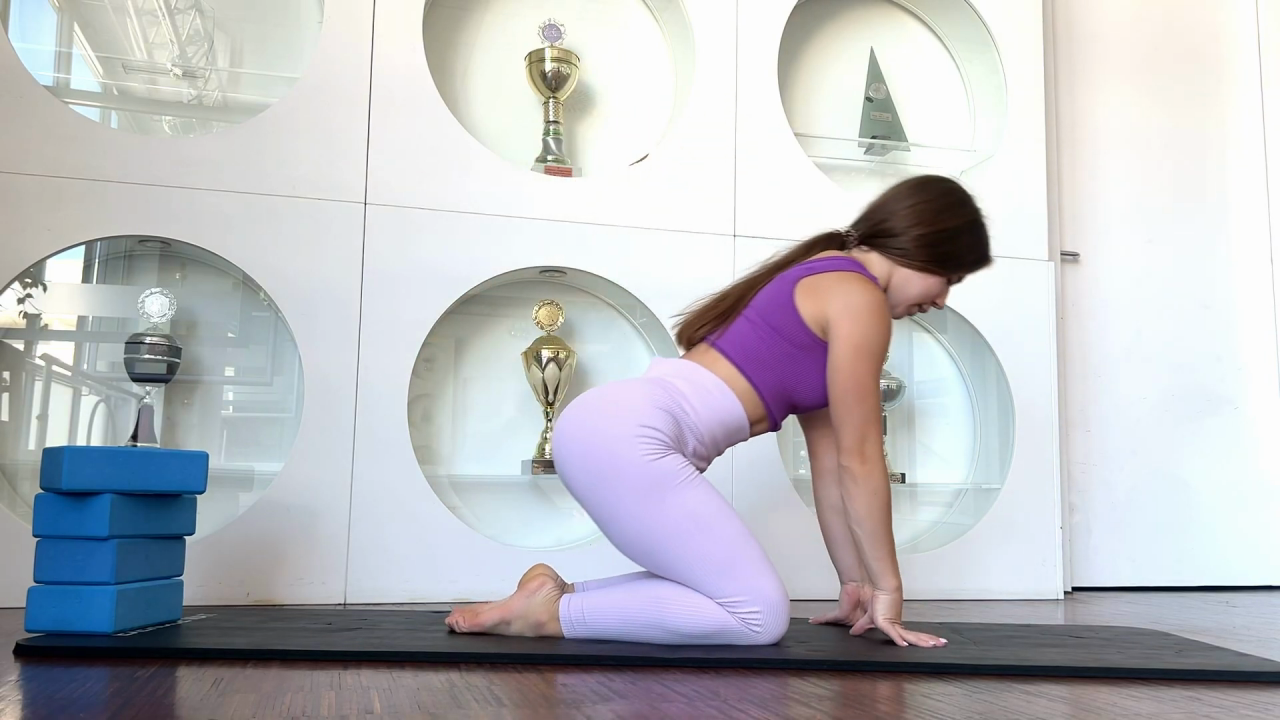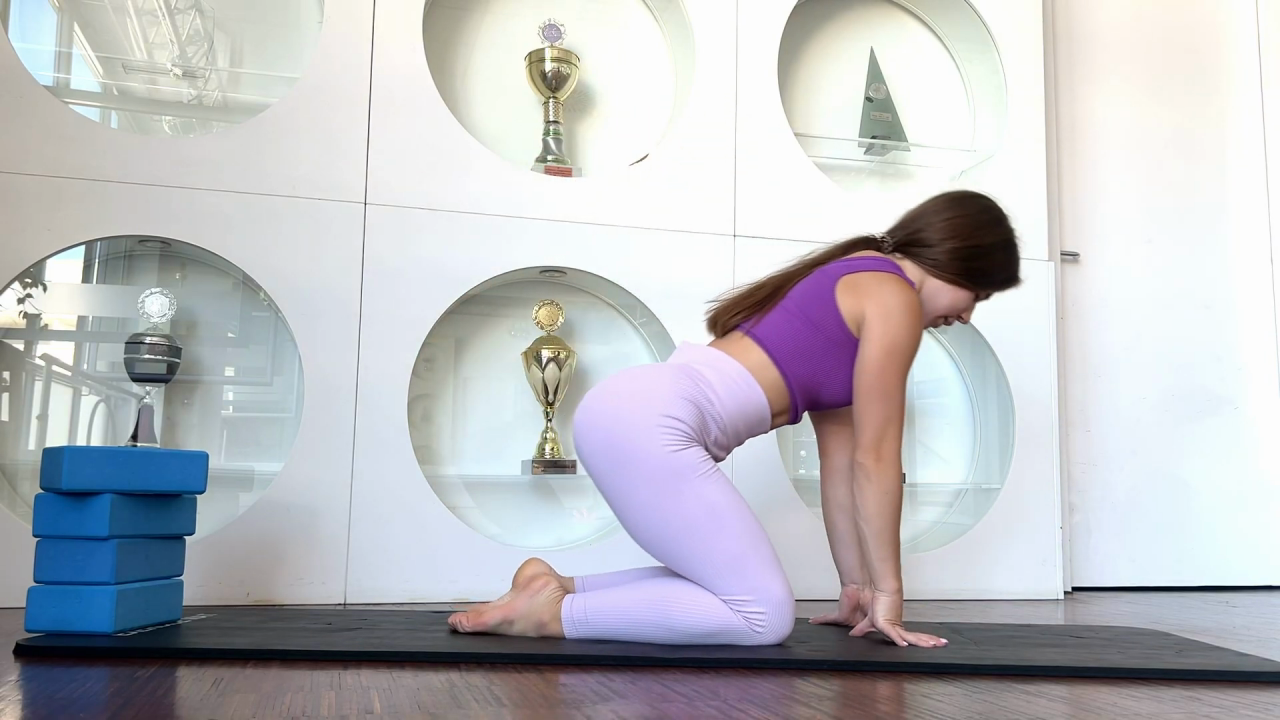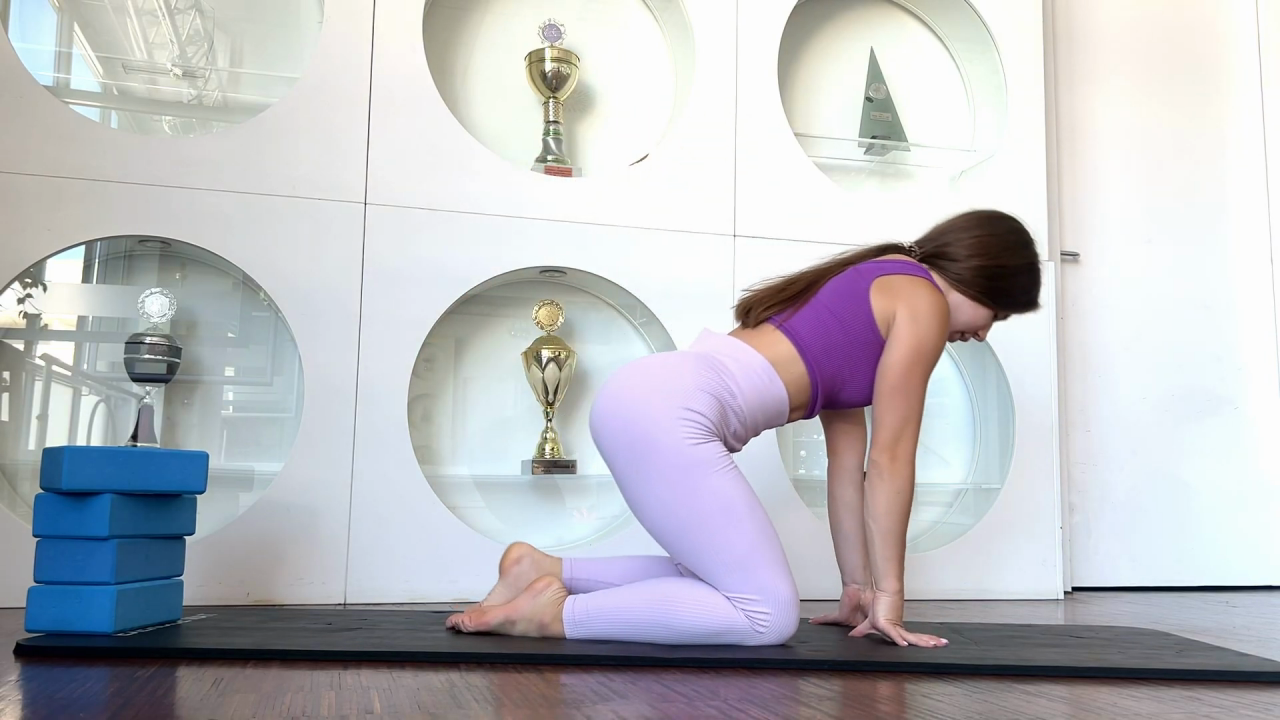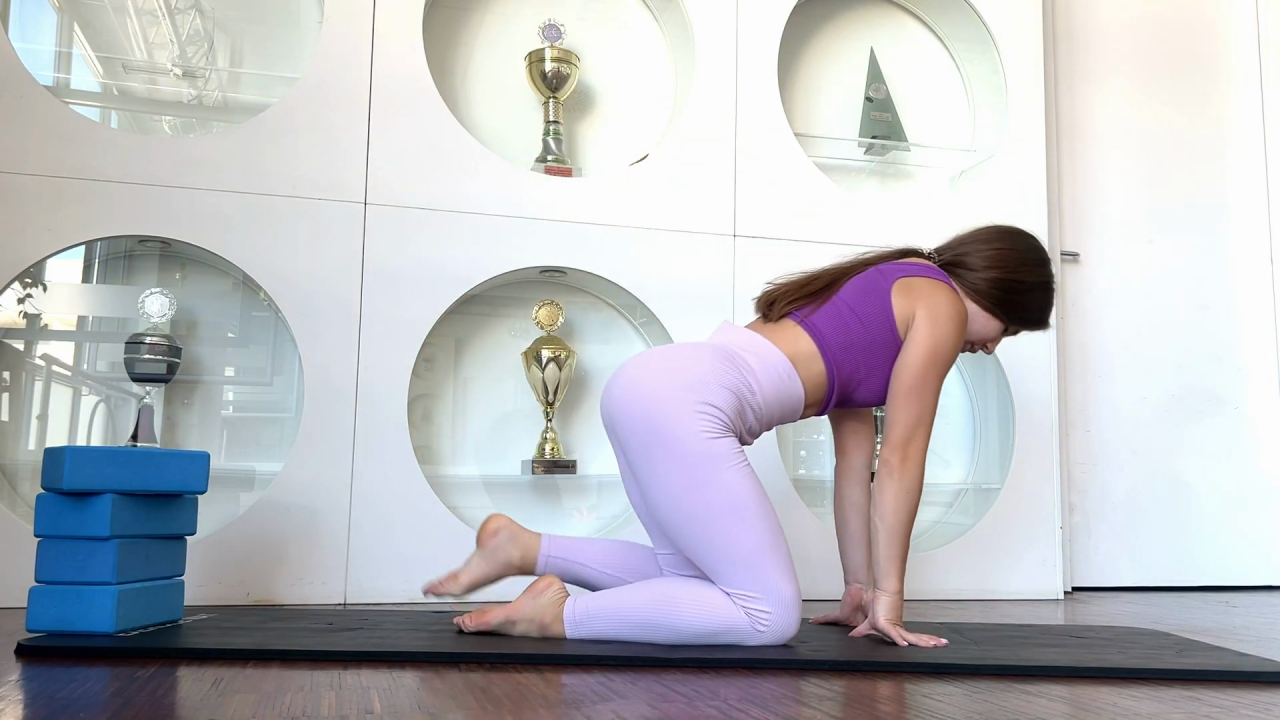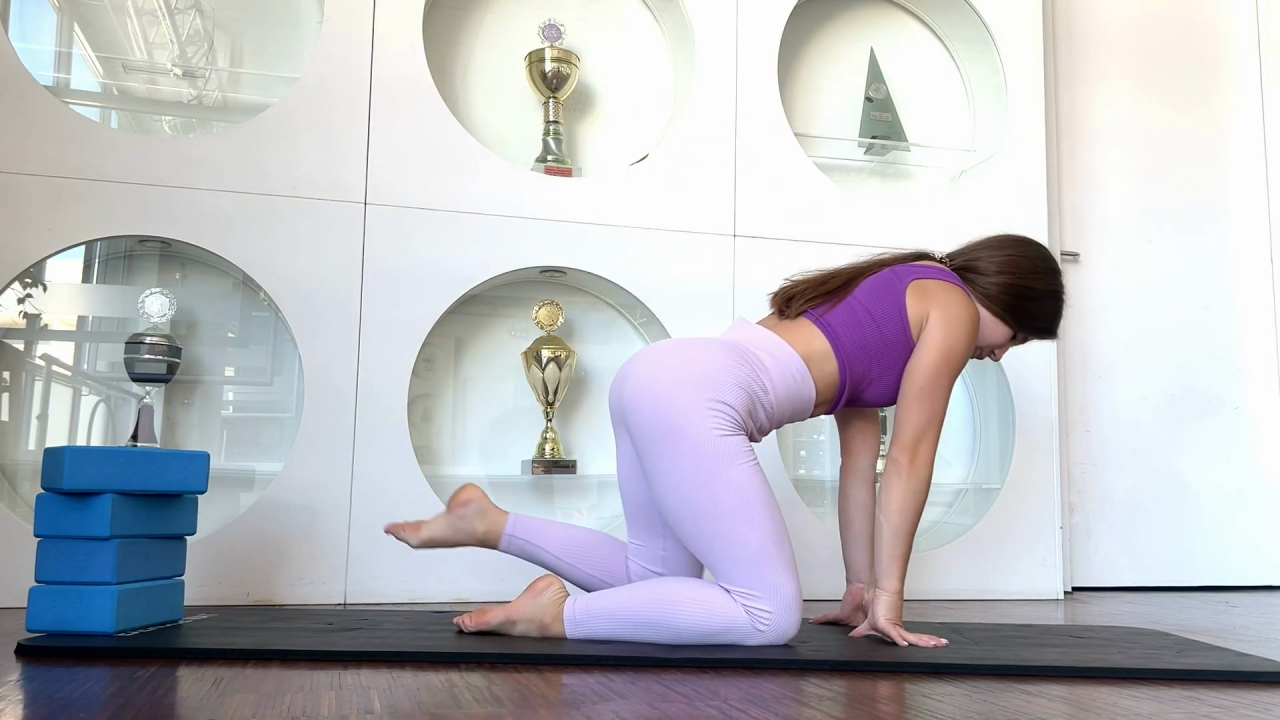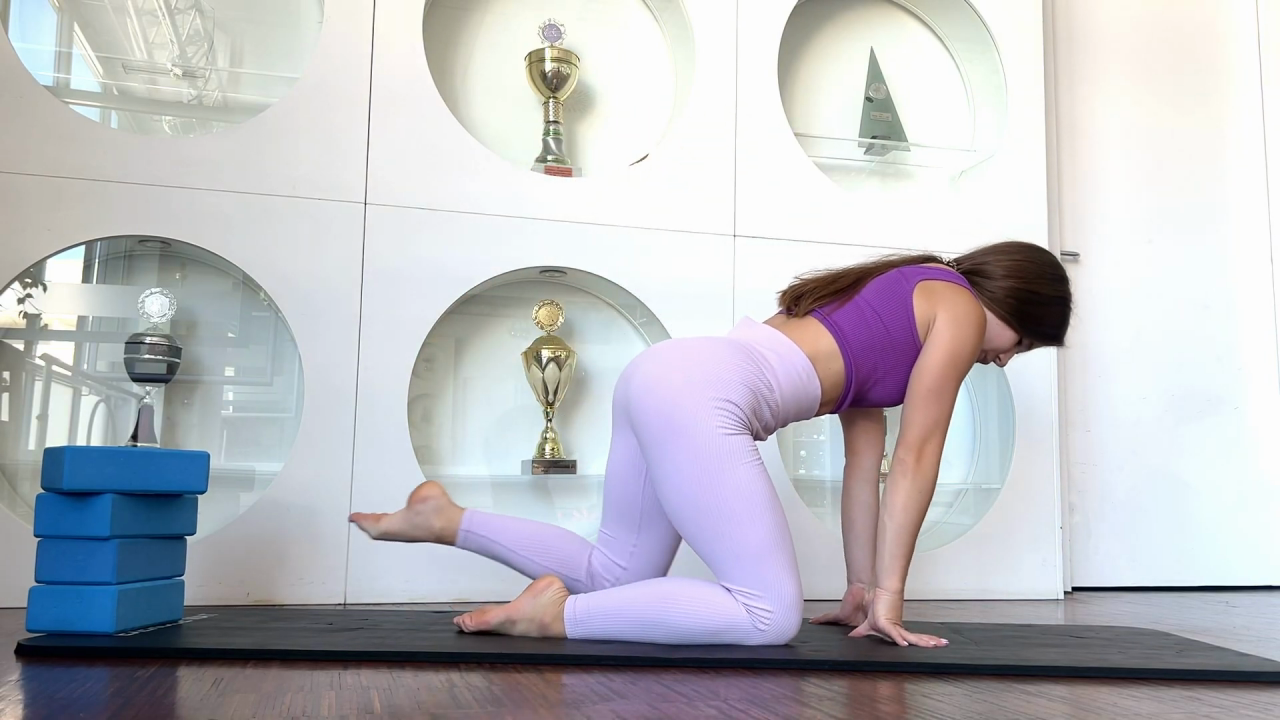
dt=0.1s
person 1, frame 1
left shoulder: (820, 284)
right shoulder: (857, 298)
left elbow: (831, 462)
right elbow: (858, 460)
left wrist: (856, 583)
right wrist: (886, 588)
left hip: (610, 428)
right hip: (628, 440)
left knee: (729, 594)
right knee: (760, 615)
left ankle: (559, 594)
right ankle: (551, 614)
person 1, frame 2
left shoulder: (845, 286)
right shoulder: (894, 299)
left elbow: (839, 459)
right elbow: (875, 461)
left wrist: (855, 585)
right wrist: (883, 593)
left hip: (626, 408)
right hip: (647, 424)
left knee: (718, 581)
right knee: (763, 616)
left ankle: (556, 582)
right ankle: (552, 612)
person 1, frame 3
left shoulder: (867, 289)
right shoulder: (922, 302)
left elbow: (848, 462)
right elbow: (890, 462)
left wrist: (857, 587)
right wrist: (886, 593)
left hip: (640, 396)
right hip: (668, 415)
left knee: (717, 582)
right knee: (768, 616)
left ankle: (546, 570)
right ankle: (557, 613)
person 1, frame 4
left shoulder: (879, 296)
right shoulder: (938, 307)
left elbow: (854, 462)
right elbow: (902, 460)
left wrist: (860, 590)
right wrist: (884, 596)
left hip: (644, 381)
right hip: (681, 403)
left knee: (690, 580)
right knee: (770, 615)
left ankle: (522, 548)
right ankle: (552, 613)
person 1, frame 5
left shoulder: (888, 297)
right shoulder: (952, 307)
left elbow: (858, 461)
right elbow: (908, 462)
left wrist: (860, 588)
right wrist: (885, 595)
left hip: (655, 376)
right hip: (691, 399)
left knee: (662, 577)
right knee: (771, 616)
left ankle: (487, 521)
right ankle: (557, 614)
person 1, frame 6
left shoulder: (895, 311)
right shoulder: (959, 309)
left elbow: (861, 462)
right elbow: (915, 461)
left wrist: (861, 589)
right wrist: (886, 596)
left hip: (661, 374)
right hip: (698, 399)
left knee: (615, 576)
right knee: (771, 617)
left ankle: (446, 518)
right ankle: (555, 614)
